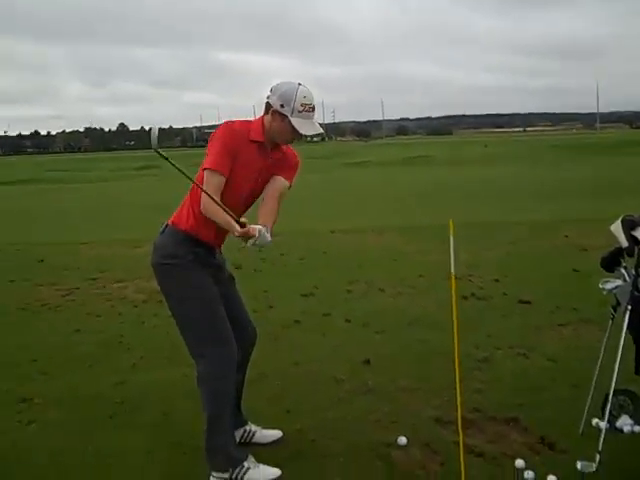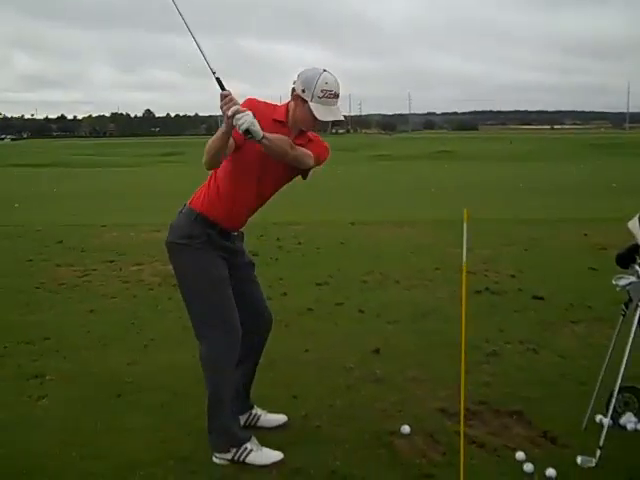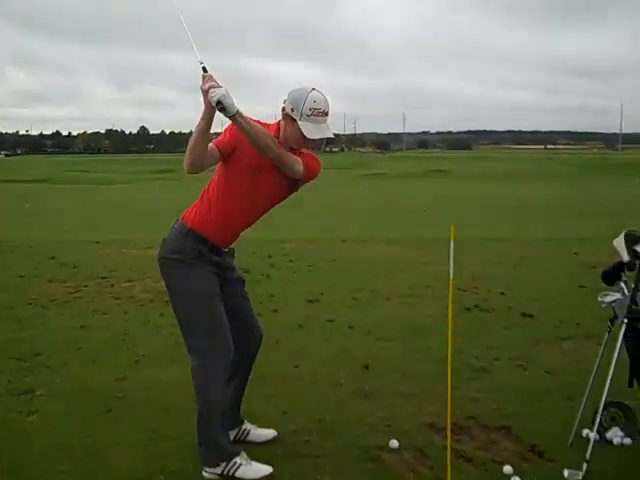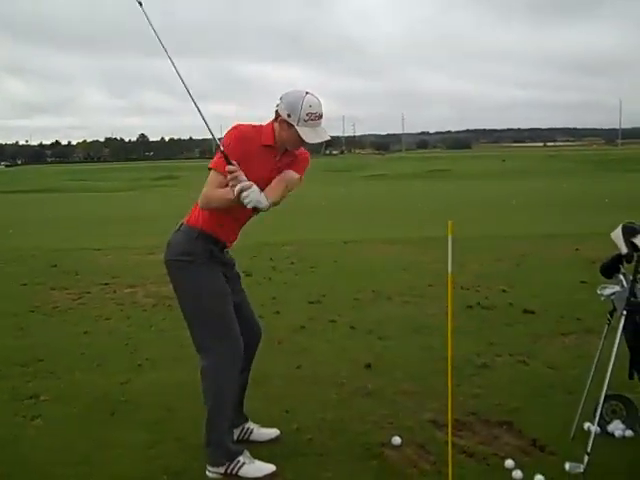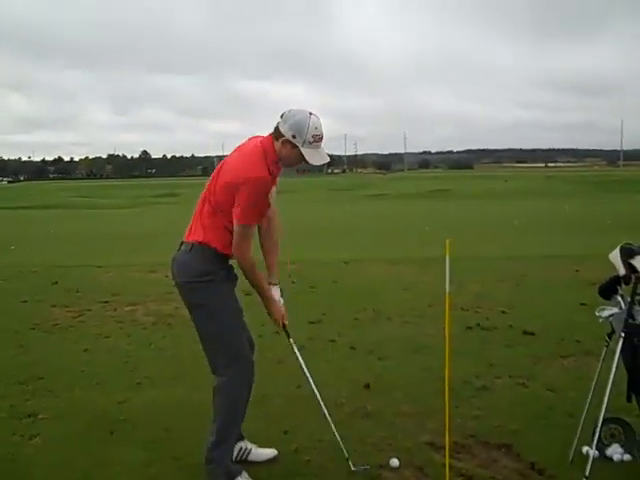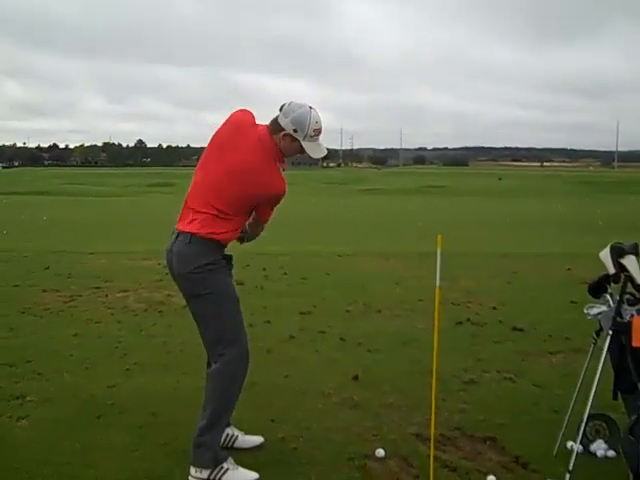
dt=0.2s
person 1, frame 1
left shoulder: (287, 160)
right shoulder: (231, 133)
left elbow: (271, 201)
right elbow: (206, 202)
left wrist: (261, 231)
right wrist: (235, 227)
left hip: (208, 251)
right hip: (180, 251)
left knee: (242, 337)
right knee: (217, 352)
left ankle: (233, 426)
person 1, frame 2
left shoulder: (316, 149)
right shoulder: (254, 109)
left elbow: (283, 151)
right elbow: (210, 161)
left wrist: (254, 131)
right wrist: (229, 124)
left hip: (230, 237)
right hip: (195, 232)
left knee: (257, 322)
right knee: (222, 334)
left ankle: (238, 408)
right ankle: (226, 441)
person 1, frame 3
left shoulder: (309, 165)
right shoulder: (243, 129)
left elbow: (272, 152)
right elbow: (192, 165)
left wrist: (234, 112)
right wrist: (209, 112)
left hip: (220, 254)
right hip: (186, 249)
left knee: (247, 338)
right knee: (214, 350)
left ankle: (229, 423)
person 1, frame 4
left shoulder: (299, 160)
right shoulder: (242, 137)
left elbow: (277, 191)
right elbow: (206, 199)
left wrist: (258, 195)
right wrist: (239, 192)
left hip: (218, 251)
right hip: (192, 250)
left knee: (248, 335)
right knee: (223, 348)
left ankle: (232, 422)
person 1, frame 5
left shoulder: (265, 152)
right shoulder: (254, 175)
left elbow: (269, 220)
right elbow: (241, 250)
left wrist: (274, 283)
right wrist: (268, 299)
left hip: (206, 263)
right hip: (202, 267)
left knee: (239, 352)
right knee: (236, 366)
left ankle: (230, 441)
person 1, frame 6
left shoulder: (241, 122)
right shoulder: (274, 184)
right wrist: (247, 230)
left hip: (183, 248)
right hip: (203, 257)
left knee: (224, 344)
right knee: (232, 353)
left ankle: (216, 427)
